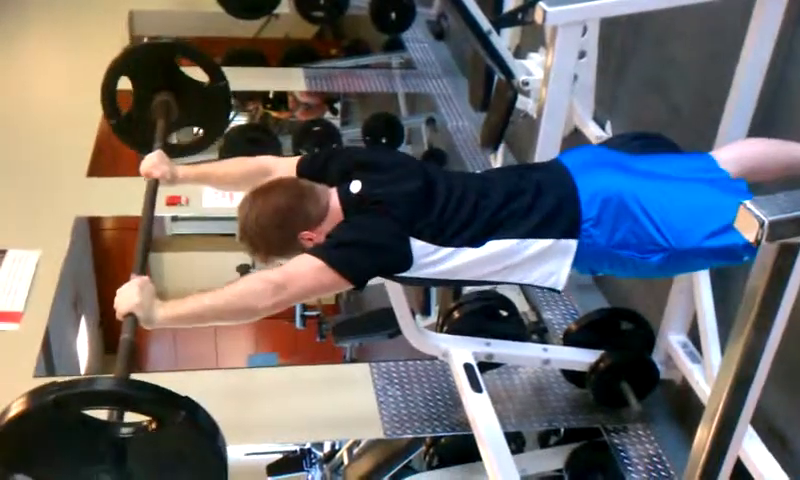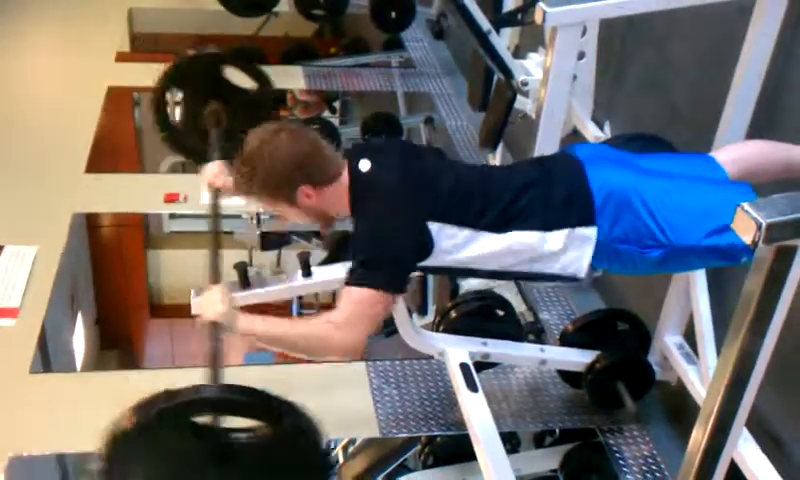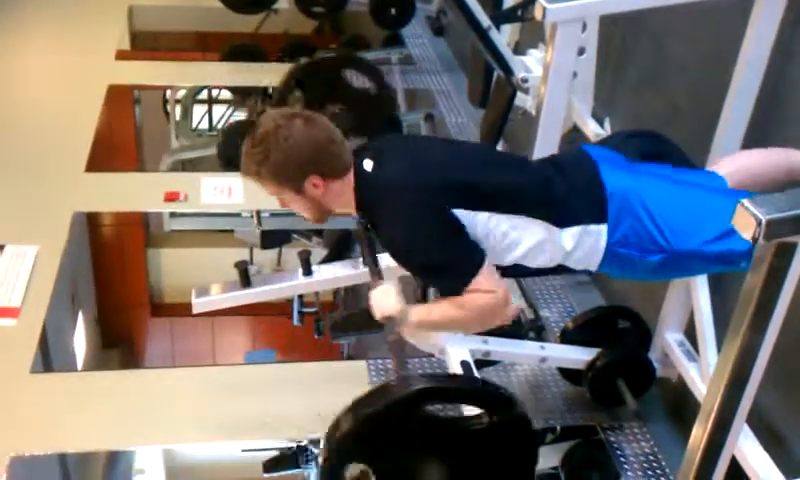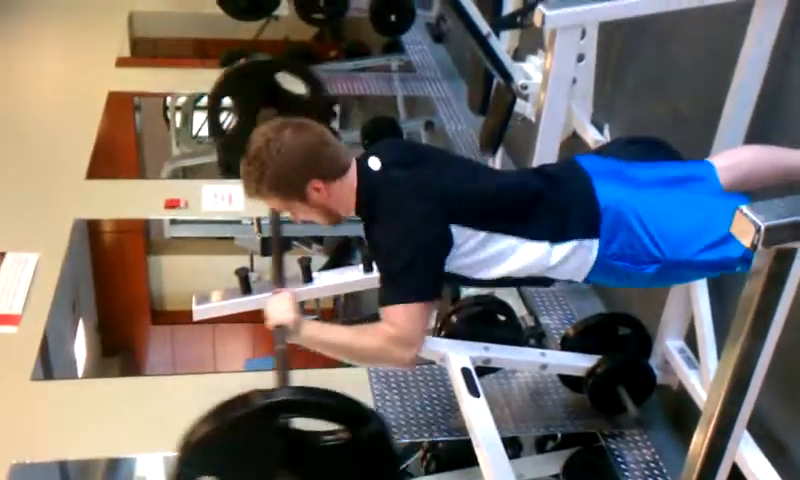
dt=0.4s
person 1, frame 1
left shoulder: (373, 233)
right shoulder: (350, 168)
left elbow: (274, 291)
right elbow: (268, 168)
left wrist: (157, 311)
right wrist: (179, 171)
left hip: (590, 225)
right hip: (574, 177)
right knee: (722, 171)
person 1, frame 2
left shoulder: (387, 223)
right shoulder: (363, 159)
left elbow: (345, 336)
right elbow: (295, 169)
left wrist: (234, 319)
right wrist: (238, 177)
left hip: (596, 223)
right hip: (579, 174)
right knee: (719, 173)
person 1, frame 3
left shoulder: (409, 221)
right shoulder: (374, 156)
left elbow: (496, 306)
left wrist: (407, 313)
left hip: (605, 224)
right hip: (585, 174)
right knee: (716, 184)
person 1, frame 4
left shoulder: (403, 224)
right shoulder: (375, 158)
left elbow: (398, 345)
left wrist: (296, 327)
right wrist: (273, 170)
left hip: (599, 234)
right hip: (579, 185)
left knee: (746, 236)
right knee: (716, 179)
